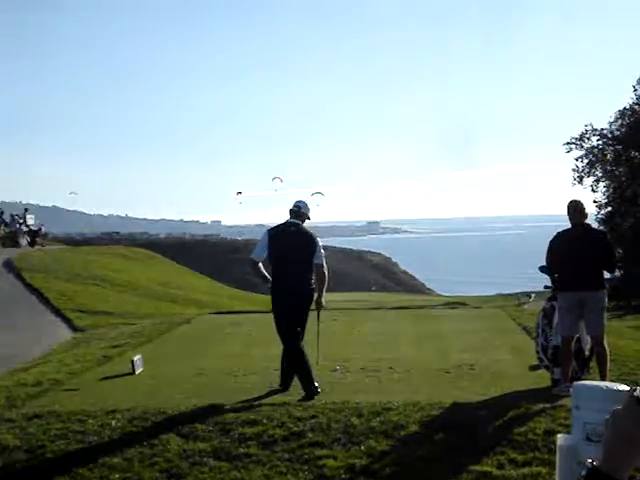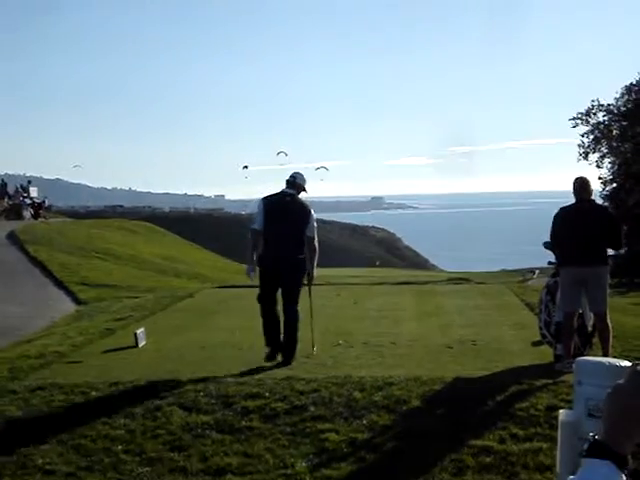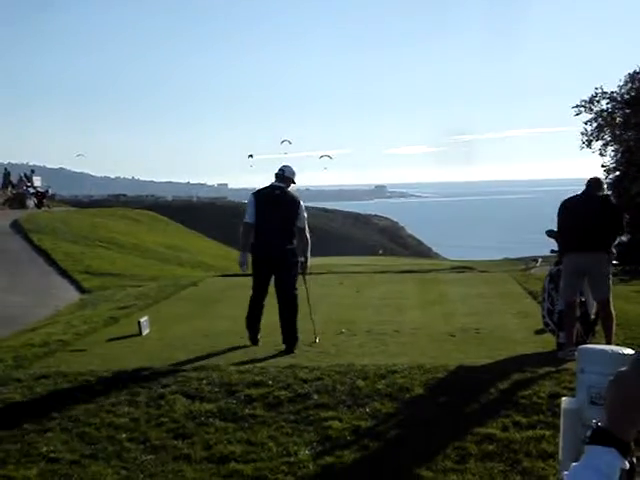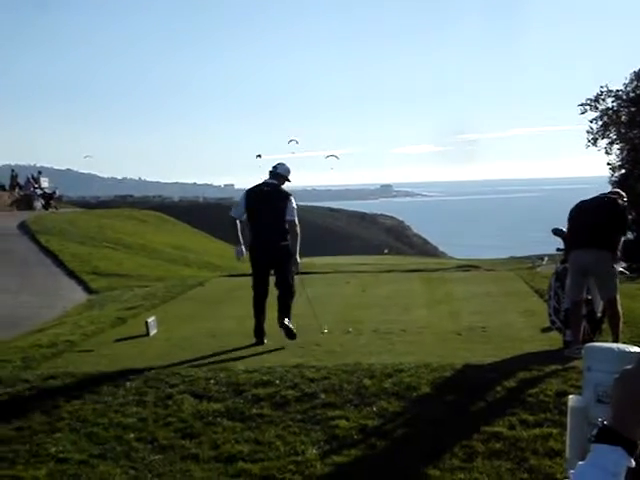
dt=0.3s
person 1, frame 1
left shoulder: (272, 234)
right shoulder: (312, 238)
left elbow: (255, 262)
right elbow: (321, 270)
left wrist: (268, 280)
right wrist: (320, 296)
left hip: (281, 293)
right hip: (304, 293)
left knee: (290, 339)
right knee: (295, 337)
left ankle: (310, 385)
right ankle: (285, 380)
person 1, frame 2
left shoulder: (266, 203)
right shoulder: (306, 209)
left elbow: (256, 233)
right elbow: (312, 242)
left wrist: (251, 261)
right wrist: (312, 269)
left hip: (270, 261)
right hip: (295, 263)
left knee: (267, 304)
right knee: (291, 307)
left ankle: (274, 345)
right ankle: (288, 354)
person 1, frame 3
left shoulder: (256, 196)
right shoulder: (295, 201)
left elbow: (247, 227)
right elbow: (303, 233)
left wrist: (243, 253)
right wrist: (305, 258)
left hip: (261, 253)
right hip: (286, 254)
left knee: (258, 294)
right knee: (288, 298)
left ankle: (253, 333)
right ankle: (290, 342)
person 1, frame 4
left shoulder: (249, 193)
right shoulder: (285, 196)
left elbow: (235, 218)
right elbow: (293, 226)
left wrist: (239, 244)
right wrist: (296, 253)
left hip: (257, 248)
right hip: (281, 248)
left knee: (260, 291)
right knee: (286, 287)
left ankle: (260, 334)
right ankle: (284, 319)
person 2, frame 1
left shoulder: (559, 239)
right shoulder: (600, 237)
left elbow: (551, 267)
right elbow: (611, 266)
left hip: (567, 292)
right hip: (594, 291)
left knee: (566, 339)
right knee: (598, 339)
left ankle: (565, 383)
right ankle: (604, 383)
person 2, frame 2
left shoulder: (563, 214)
right shoulder: (605, 213)
left elbow: (554, 243)
right elbow: (617, 243)
left hip: (570, 268)
right hip: (597, 267)
left knee: (569, 315)
right knee: (601, 315)
left ankle: (567, 359)
right ankle: (607, 359)
person 2, frame 3
left shoulder: (567, 204)
right shoulder: (608, 203)
left elbow: (561, 232)
right elbow: (617, 229)
right wrist: (607, 246)
left hip: (571, 256)
right hip: (598, 255)
left knee: (570, 303)
right knee: (604, 303)
left ankle: (569, 347)
right ankle: (610, 346)
person 2, frame 4
left shoulder: (580, 206)
right shoulder: (617, 205)
right elbow: (619, 232)
right wrist: (615, 253)
left hip: (576, 254)
right hip: (601, 253)
left knee: (576, 301)
right knee: (611, 300)
left ankle: (576, 345)
right ankle: (616, 345)
